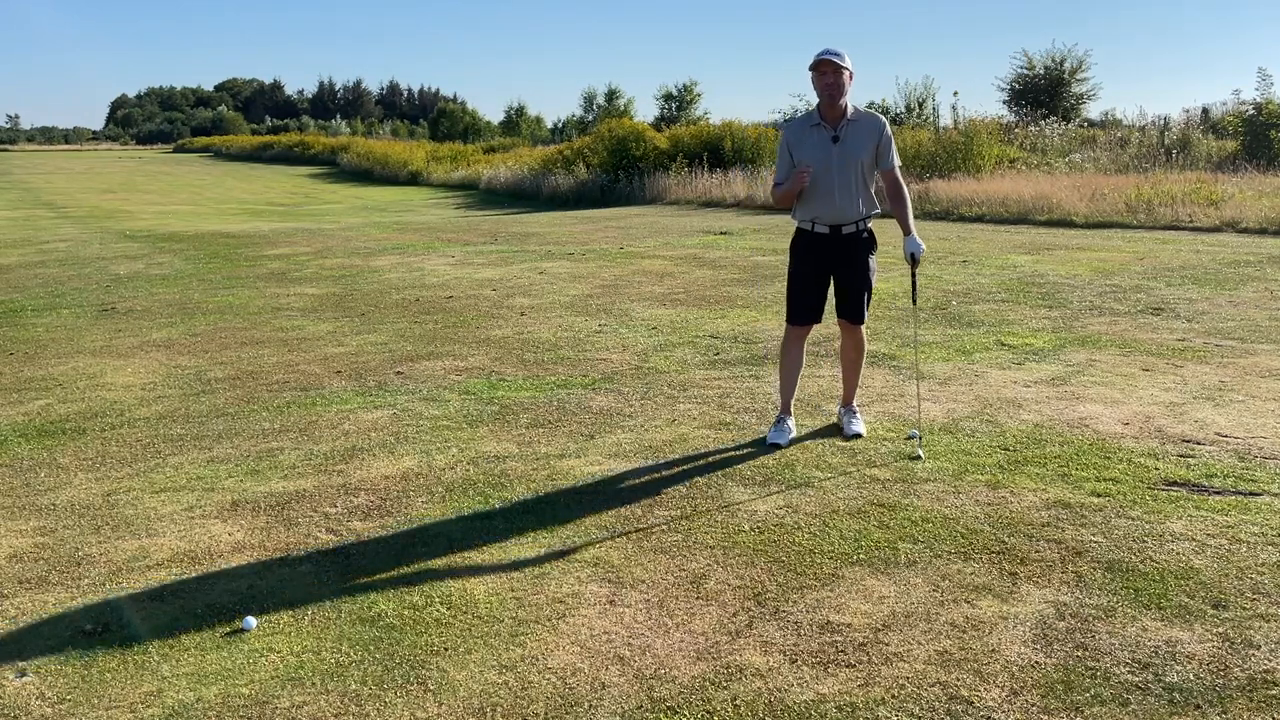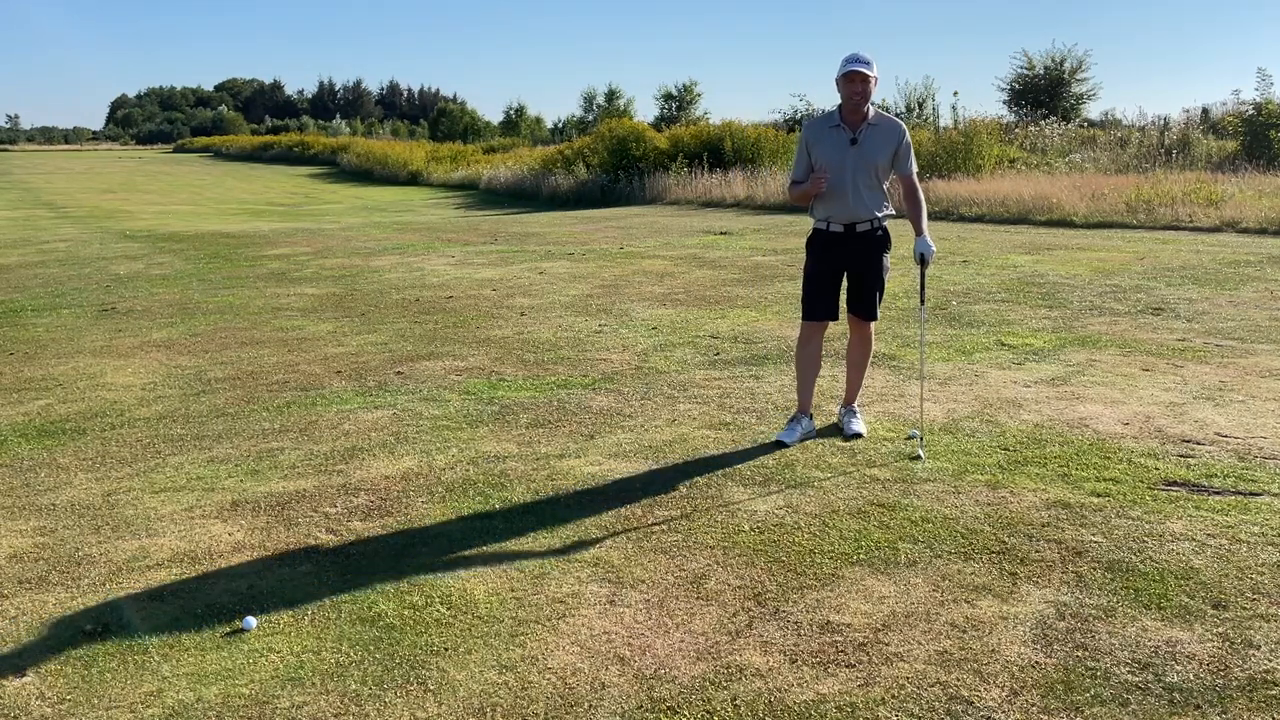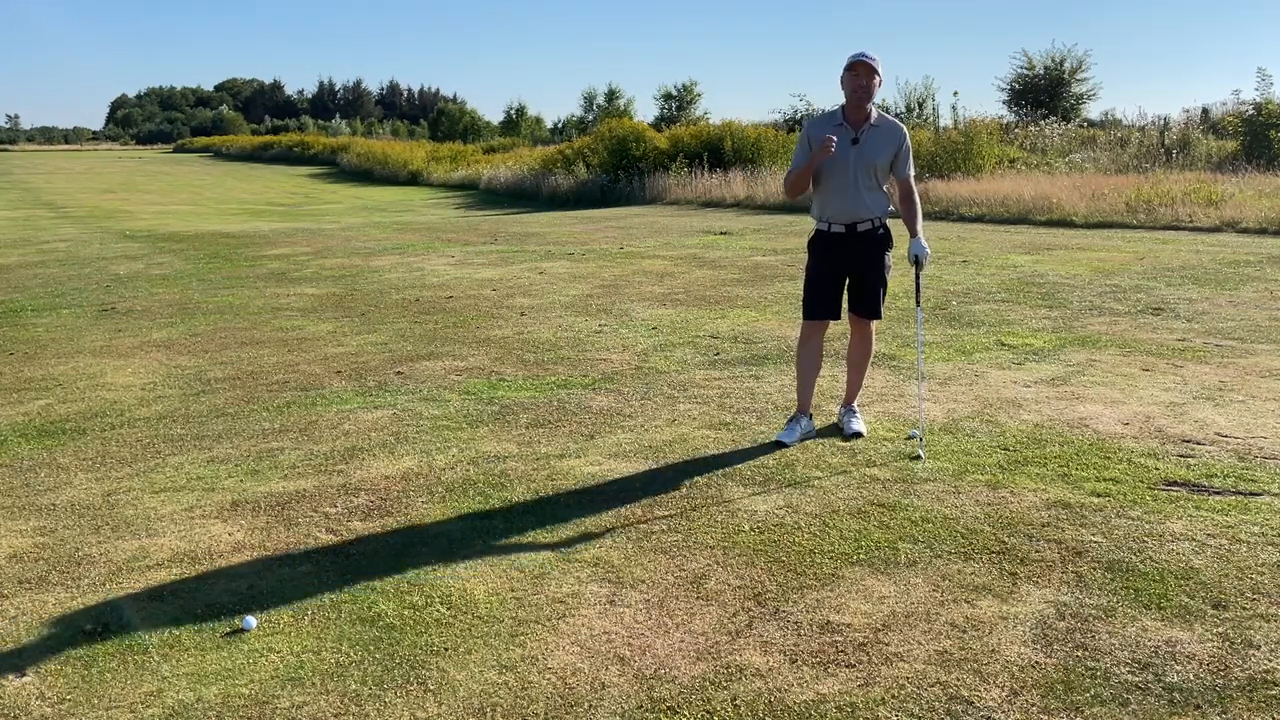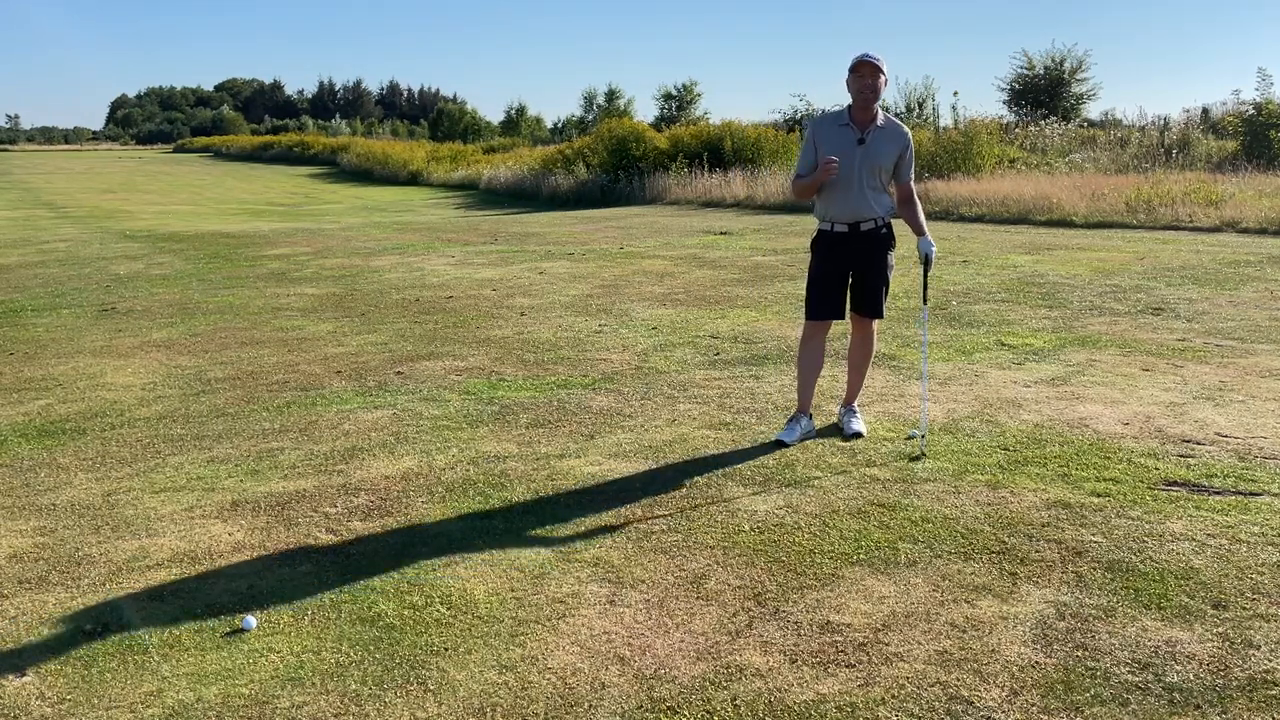
dt=0.5s
person 1, frame 1
left shoulder: (875, 126)
right shoulder: (794, 131)
left elbow: (893, 183)
right elbow: (778, 199)
left wrist: (909, 234)
right wrist: (792, 186)
left hip: (856, 239)
right hip: (810, 240)
left knee: (853, 327)
right knee: (797, 329)
left ankle: (849, 407)
right ankle: (785, 415)
person 1, frame 2
left shoulder: (893, 130)
right shoulder: (813, 130)
left elbow: (910, 187)
right elbow: (794, 193)
left wrist: (922, 235)
right wrist: (809, 187)
left hip: (870, 238)
right hip: (825, 238)
left knee: (862, 325)
right knee: (812, 327)
left ankle: (850, 407)
right ankle: (803, 416)
person 1, frame 3
left shoulder: (894, 132)
right shoulder: (815, 128)
left elbow: (907, 190)
right elbow: (791, 189)
left wrist: (916, 237)
right wrist: (815, 159)
left hip: (872, 238)
right hip: (828, 238)
left knee: (863, 324)
right knee: (813, 325)
left ankle: (850, 407)
right ankle: (803, 416)
person 1, frame 4
left shoulder: (899, 134)
right shoulder: (820, 127)
left elbow: (906, 194)
right elbow: (798, 189)
left wrist: (923, 236)
right wrist: (819, 177)
left hip: (875, 238)
right hip: (831, 237)
left knee: (865, 324)
right knee: (815, 326)
left ankle: (850, 407)
right ankle: (803, 416)
